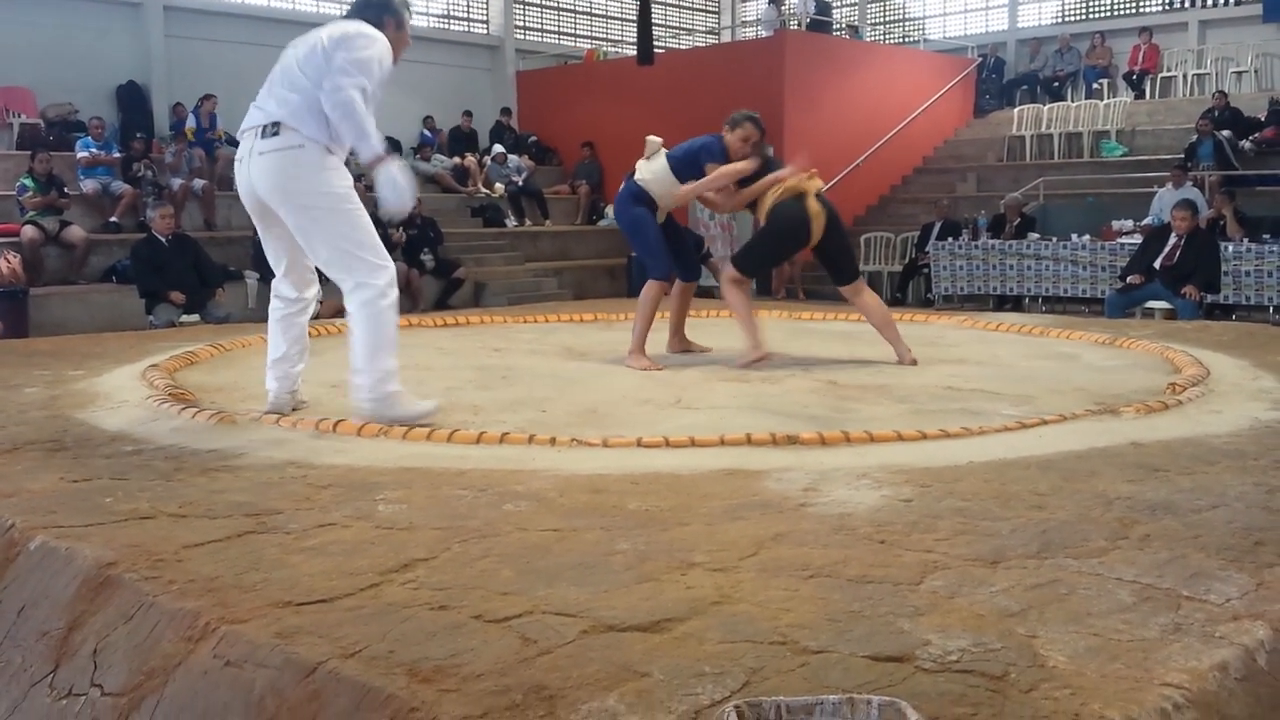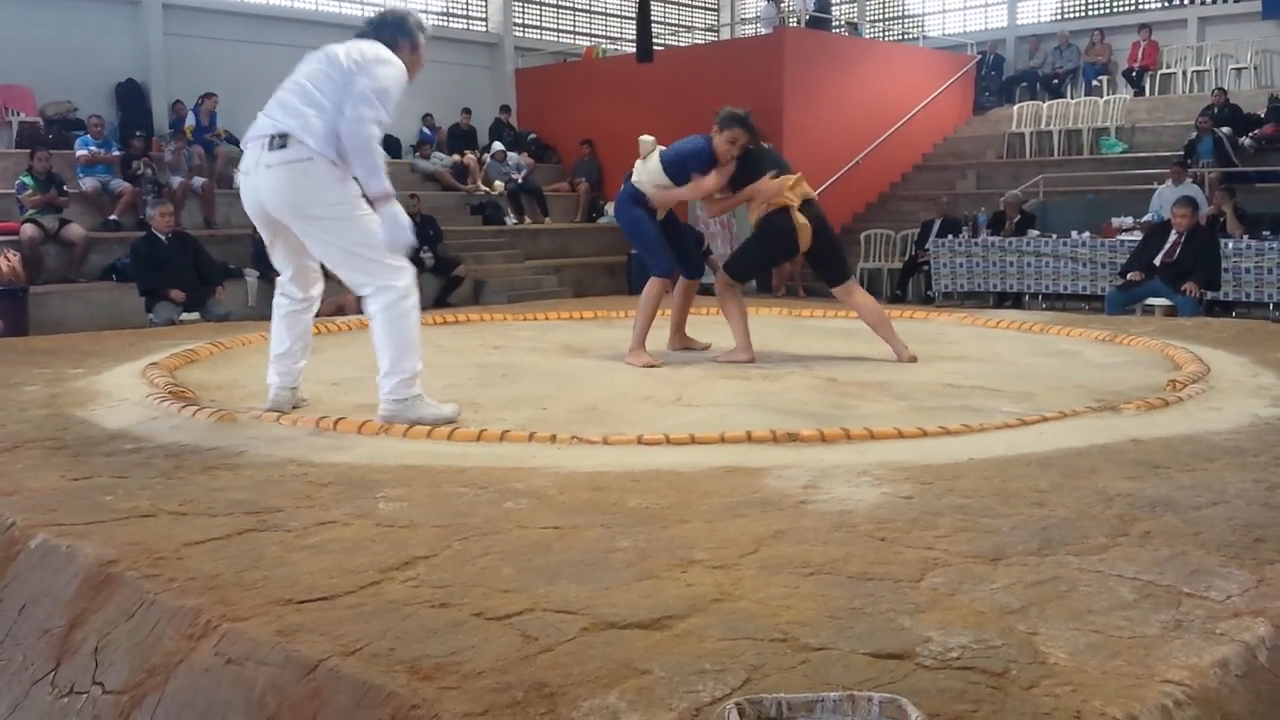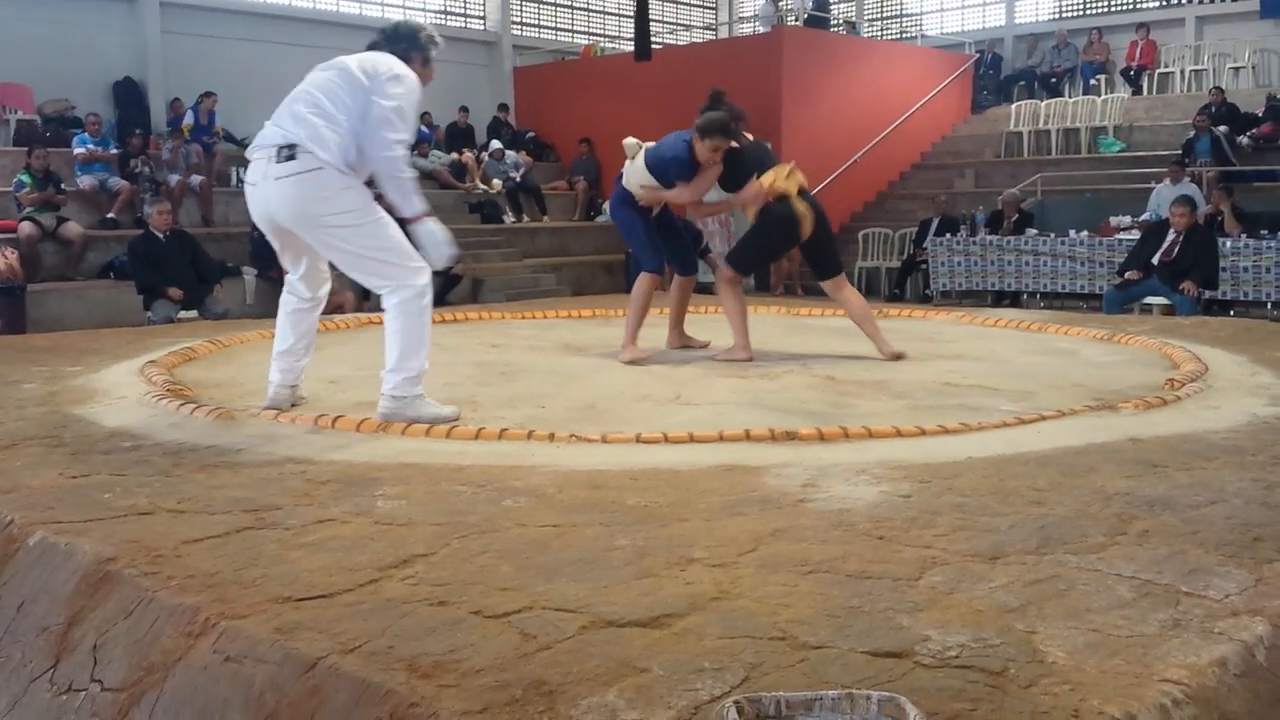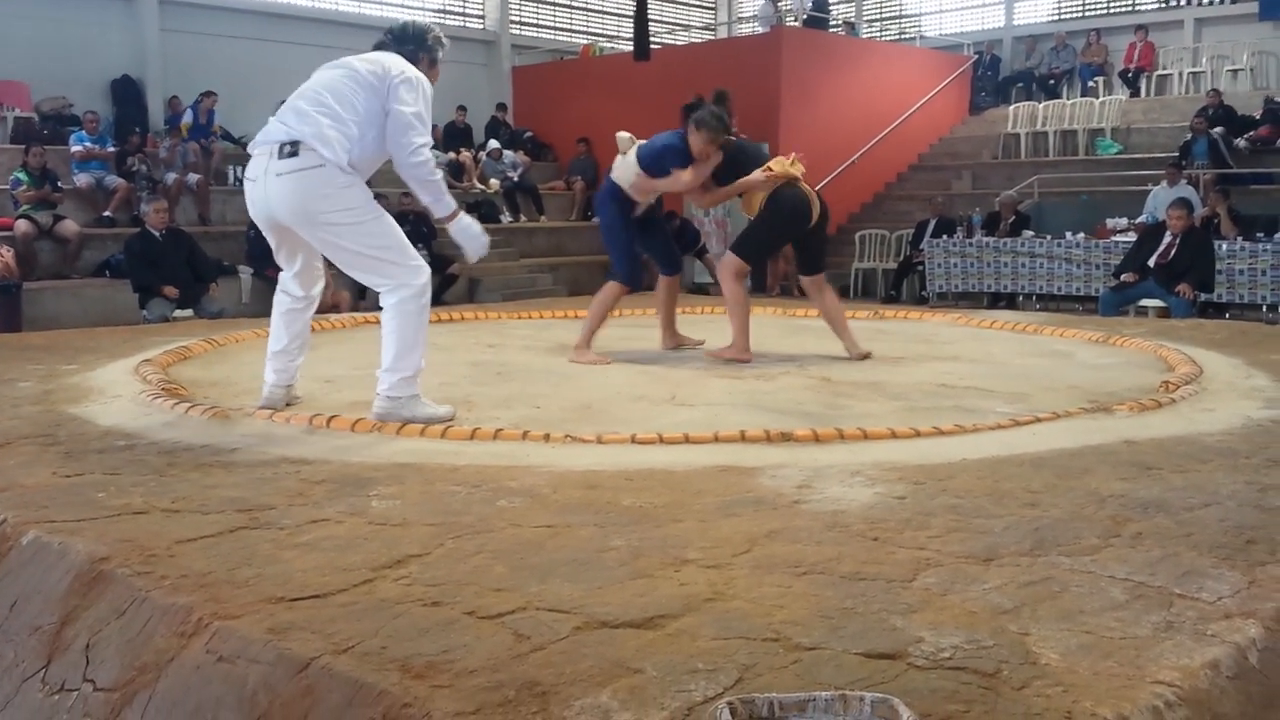
dt=0.1s
person 1, frame 1
left shoulder: (318, 41)
right shoulder: (371, 40)
right elbow: (342, 95)
right wrist: (382, 163)
left hip: (251, 161)
right hip: (295, 159)
left knee: (294, 280)
right knee: (371, 275)
left ankle: (282, 389)
right ankle: (378, 394)
person 1, frame 2
left shoulder: (331, 57)
right shoulder: (386, 61)
right elbow: (360, 126)
right wrist: (386, 201)
left hip: (254, 171)
right hip: (305, 171)
left knee: (298, 280)
right knee: (389, 279)
left ankle: (283, 387)
right ankle: (401, 397)
person 1, frame 3
left shoulder: (338, 67)
right shoulder: (399, 76)
right elbow: (387, 152)
right wrist: (420, 220)
left hip: (261, 180)
right hip: (311, 182)
left knee: (307, 279)
right knee: (408, 280)
left ankle: (283, 385)
right ankle: (402, 396)
person 1, frame 4
left shoulder: (343, 67)
right shoulder: (409, 76)
right elbow: (414, 158)
right wrist: (454, 218)
left hip: (261, 178)
right hip: (315, 179)
left knee: (299, 279)
right knee: (407, 280)
left ankle: (278, 384)
right ankle: (398, 396)
person 2, frame 1
left shoulder: (730, 156)
right shoulder: (712, 147)
right elbow: (717, 180)
right wrist: (748, 166)
left hip: (657, 206)
right hip: (633, 202)
left knee: (690, 270)
right knee: (662, 272)
left ankle: (676, 339)
right ankle: (635, 352)
person 2, frame 2
left shoulder: (715, 158)
right shoulder: (700, 151)
right elbow: (702, 191)
right wrist: (727, 169)
left hip: (656, 206)
right hip: (633, 204)
left knee: (694, 267)
right knee: (664, 270)
left ankle: (678, 337)
right ankle: (635, 349)
person 2, frame 3
left shoulder: (693, 144)
right shoulder: (678, 155)
right elbow: (688, 196)
right wrist: (712, 169)
left hip: (651, 202)
right hip: (627, 203)
left knee: (686, 264)
right knee: (653, 266)
left ankle: (675, 334)
right ankle: (627, 344)
person 2, frame 4
left shoulder: (684, 148)
right shoulder: (672, 146)
right elbow: (686, 183)
right wrist: (712, 161)
left hip: (637, 204)
right hip: (614, 201)
left knee: (671, 263)
right knee: (626, 276)
left ankle: (670, 335)
right ankle: (581, 346)
person 3, frame 1
right shoulder: (762, 163)
left hip: (789, 218)
right hip: (820, 211)
left knee: (730, 278)
right knee: (856, 290)
left ankle: (755, 346)
right ankle: (903, 351)
person 3, frame 2
left shoulder: (733, 160)
right shoulder: (764, 153)
left elbow: (714, 209)
left hip: (779, 224)
right hip: (811, 215)
left knee: (725, 281)
right knee: (849, 290)
left ankle: (743, 348)
right ankle: (900, 348)
person 3, frame 3
right shoulder: (751, 143)
left hip: (779, 217)
right hip: (810, 209)
left knee: (726, 277)
right knee: (838, 285)
left ankle: (741, 347)
right ankle: (883, 344)
person 3, frame 4
right shoulder: (736, 143)
left elbow: (704, 200)
left hip: (779, 206)
right hip: (809, 201)
left knee: (729, 269)
right knee: (815, 282)
left ankle: (740, 346)
right ankle: (852, 344)
